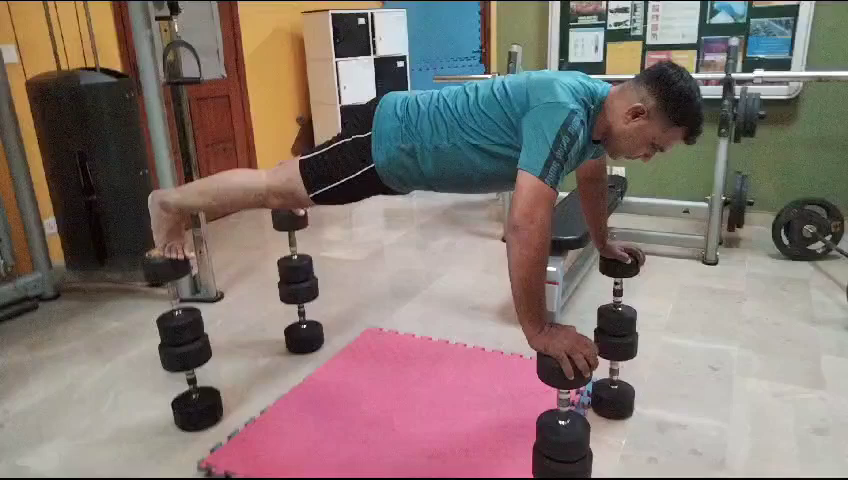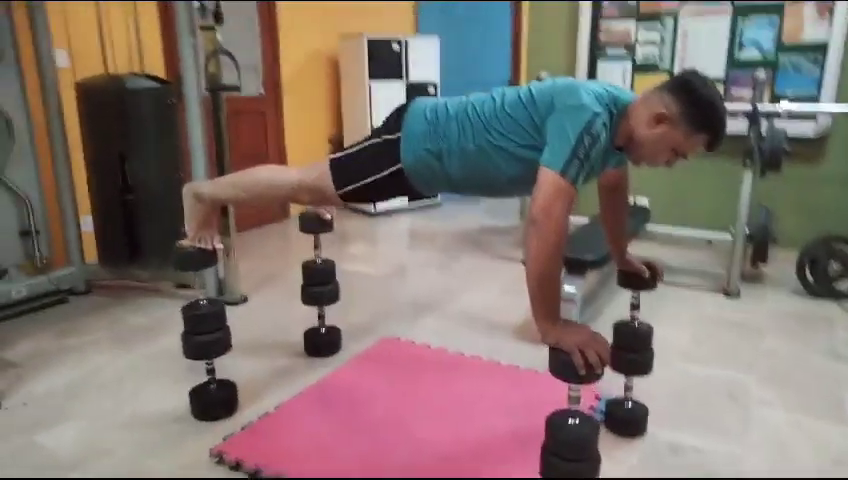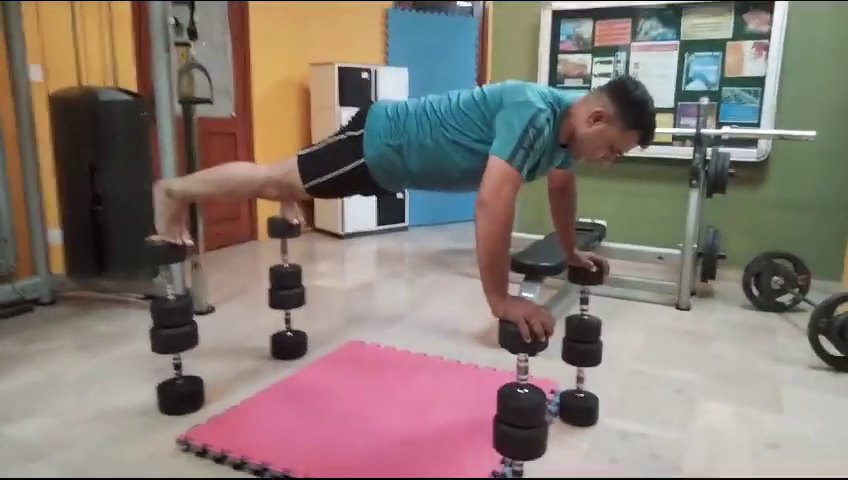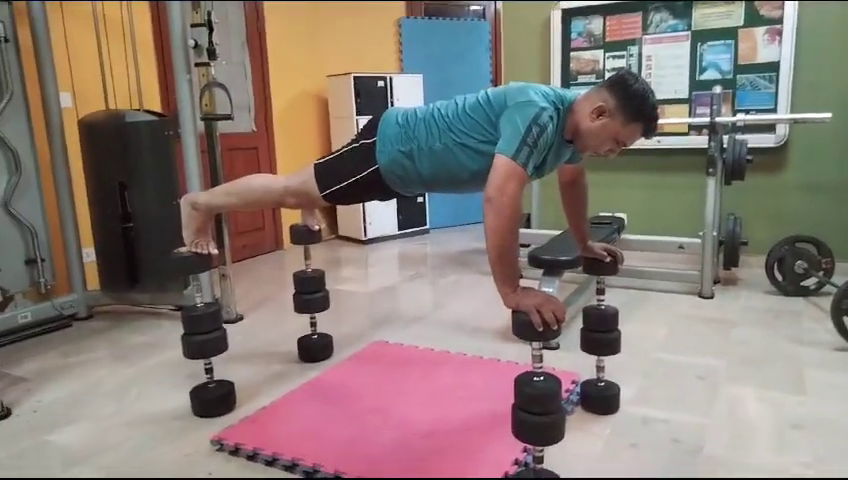
dt=0.7s
person 1, frame 1
left shoulder: (600, 105)
right shoulder: (564, 113)
left elbow: (591, 175)
right elbow: (527, 222)
left wrist: (603, 243)
right wrist: (537, 329)
left hip: (409, 138)
right hip: (391, 141)
right knee: (276, 188)
right ankle: (170, 201)
person 1, frame 2
left shoulder: (621, 116)
right shoulder: (588, 116)
left elbow: (612, 187)
right elbow: (545, 218)
left wrist: (621, 256)
right wrist: (550, 324)
left hip: (431, 149)
right hip: (419, 146)
right knee: (307, 185)
right ankle: (204, 192)
person 1, frame 3
left shoulder: (567, 123)
right shoulder: (534, 114)
left elbow: (561, 185)
right elbow: (493, 201)
left wrist: (571, 253)
right wrist: (500, 299)
left hip: (393, 155)
right hip: (381, 142)
right knee: (274, 178)
right ankle: (175, 191)
person 1, frame 4
left shoulder: (573, 121)
right shoulder: (538, 114)
left elbow: (571, 180)
right elbow: (499, 198)
left wrist: (585, 244)
right wrist: (511, 291)
left hip: (405, 159)
right hip: (393, 150)
right knee: (294, 189)
right ankle: (201, 203)
